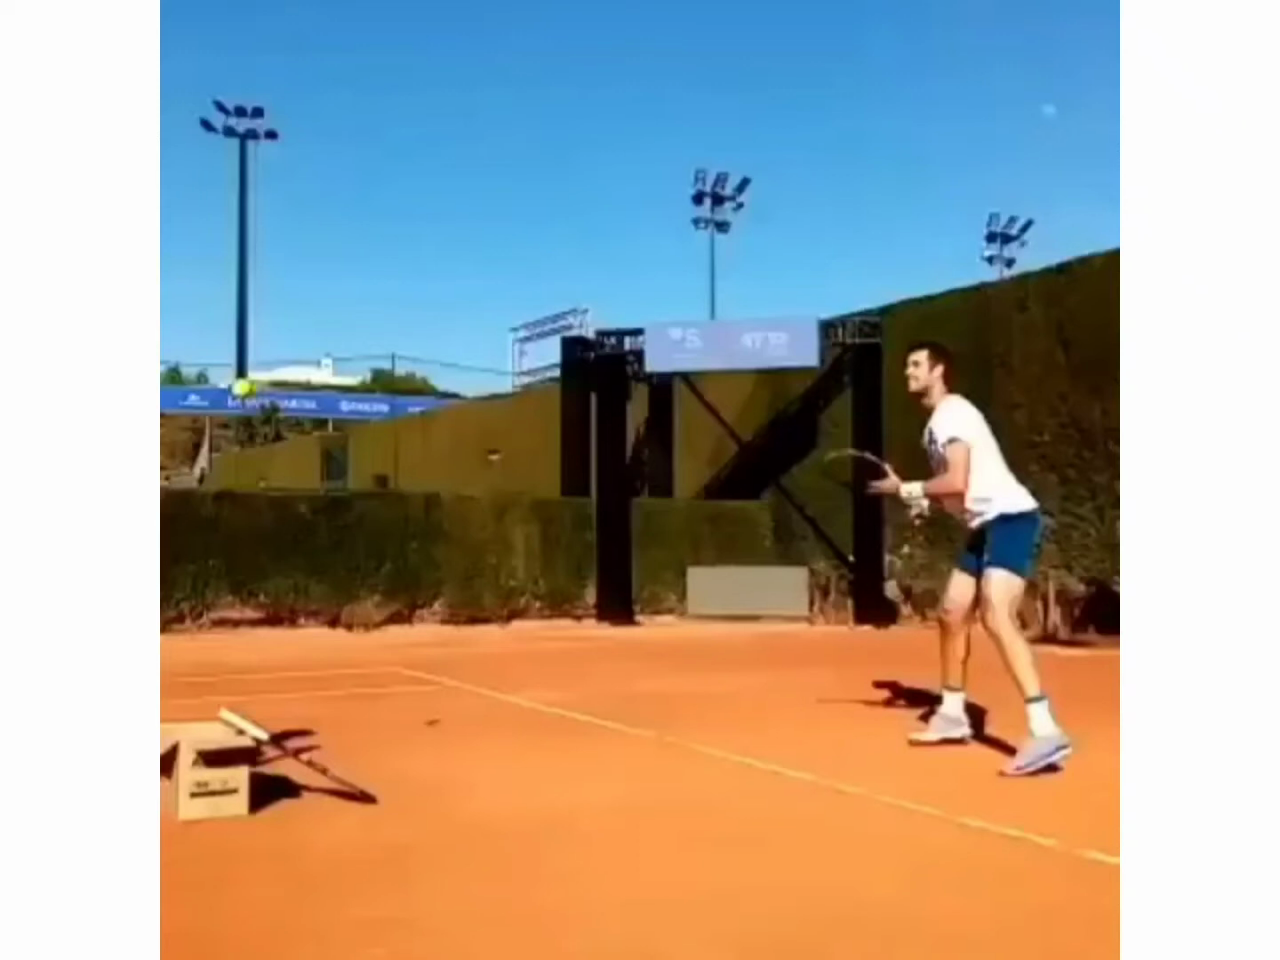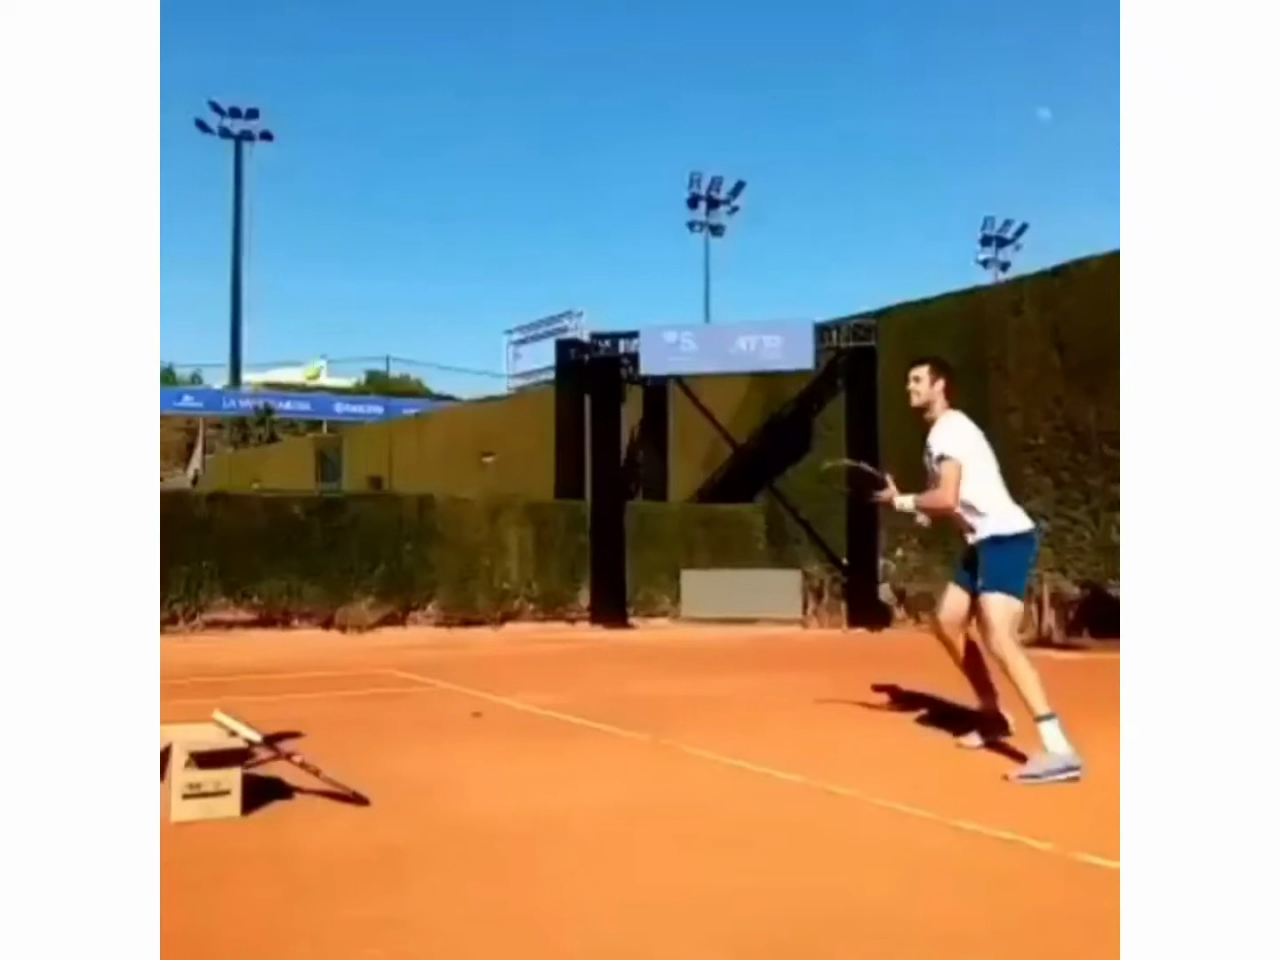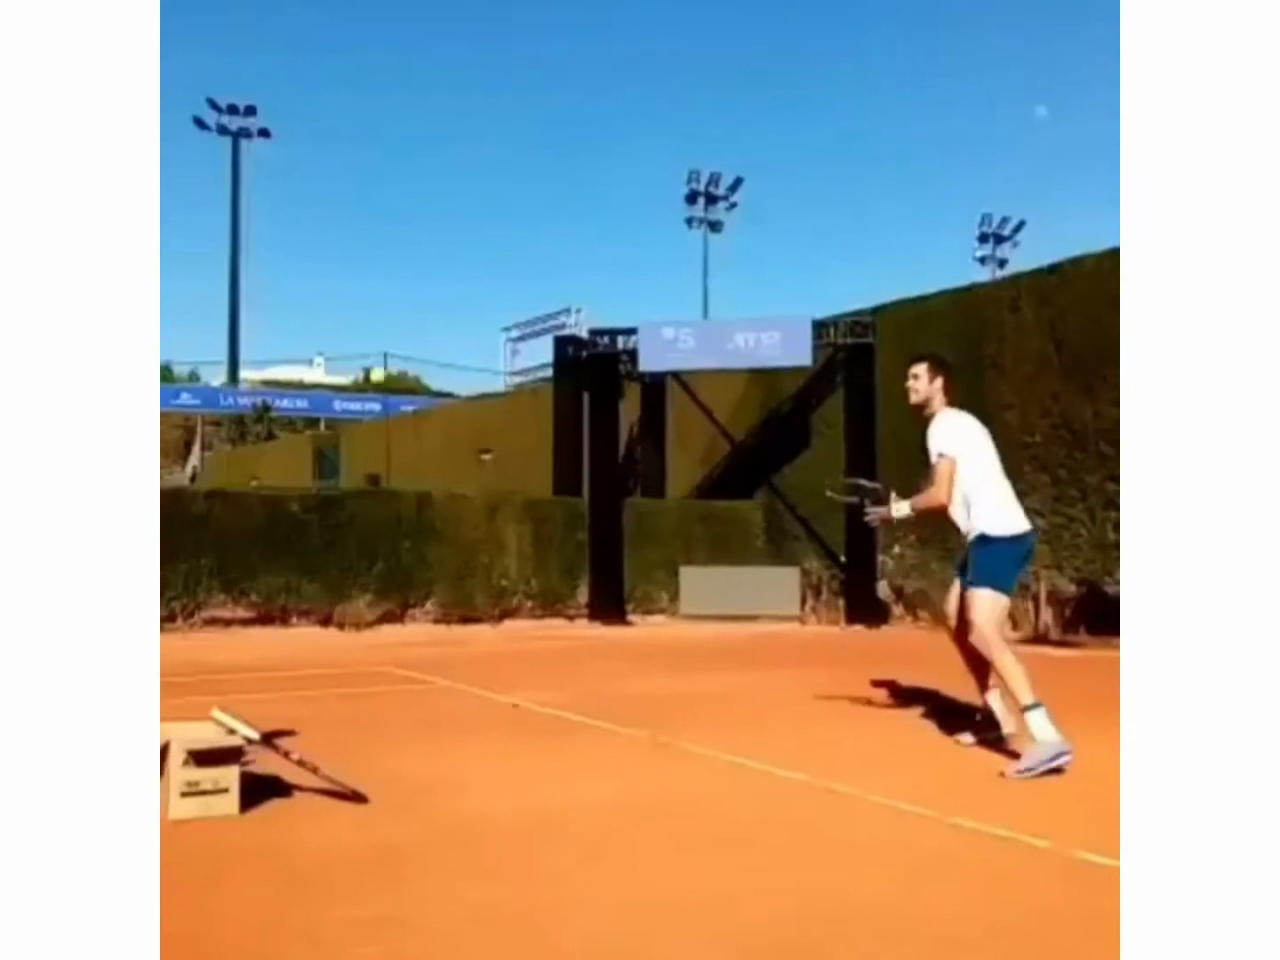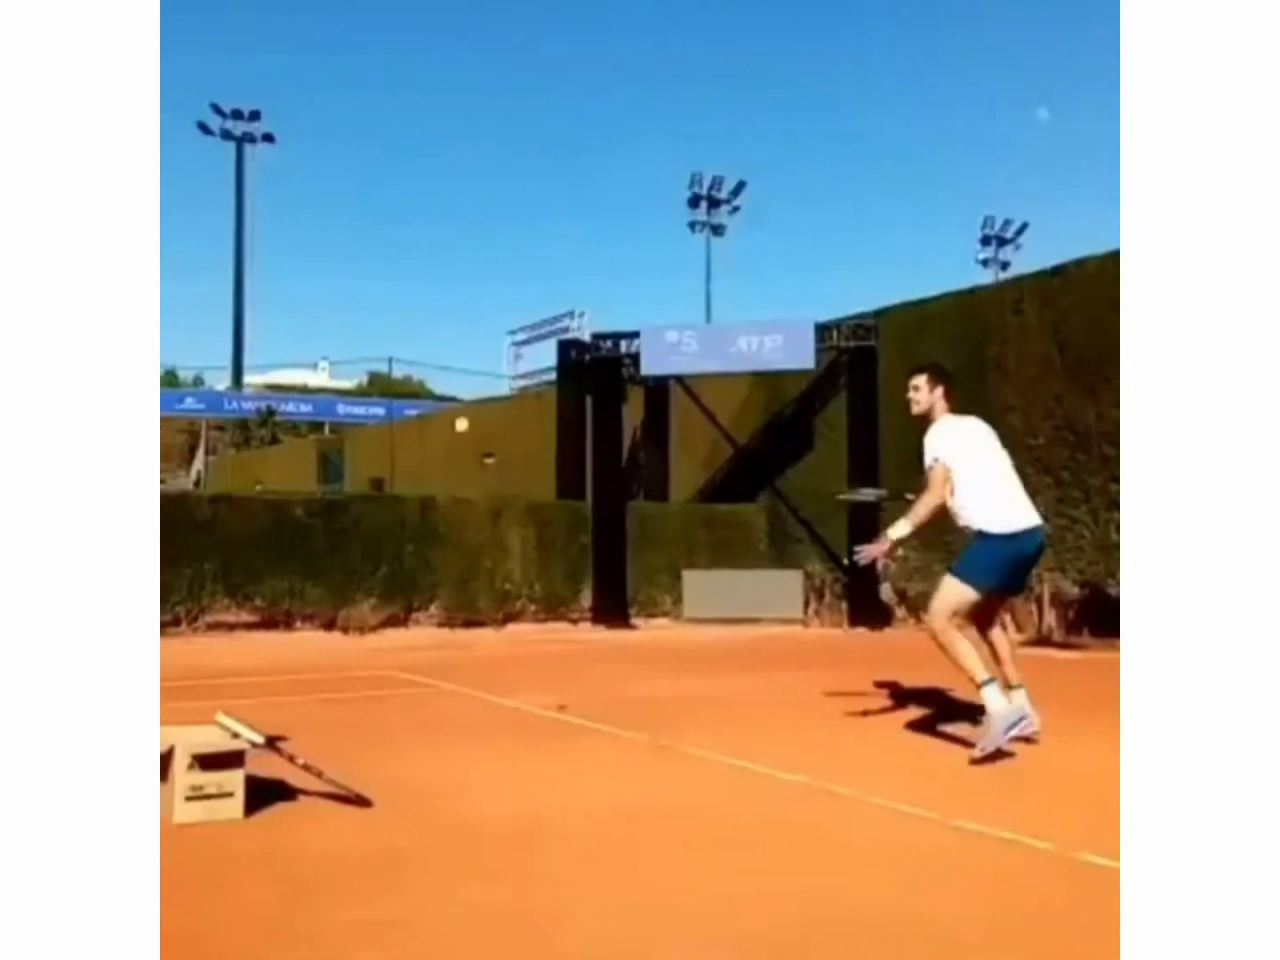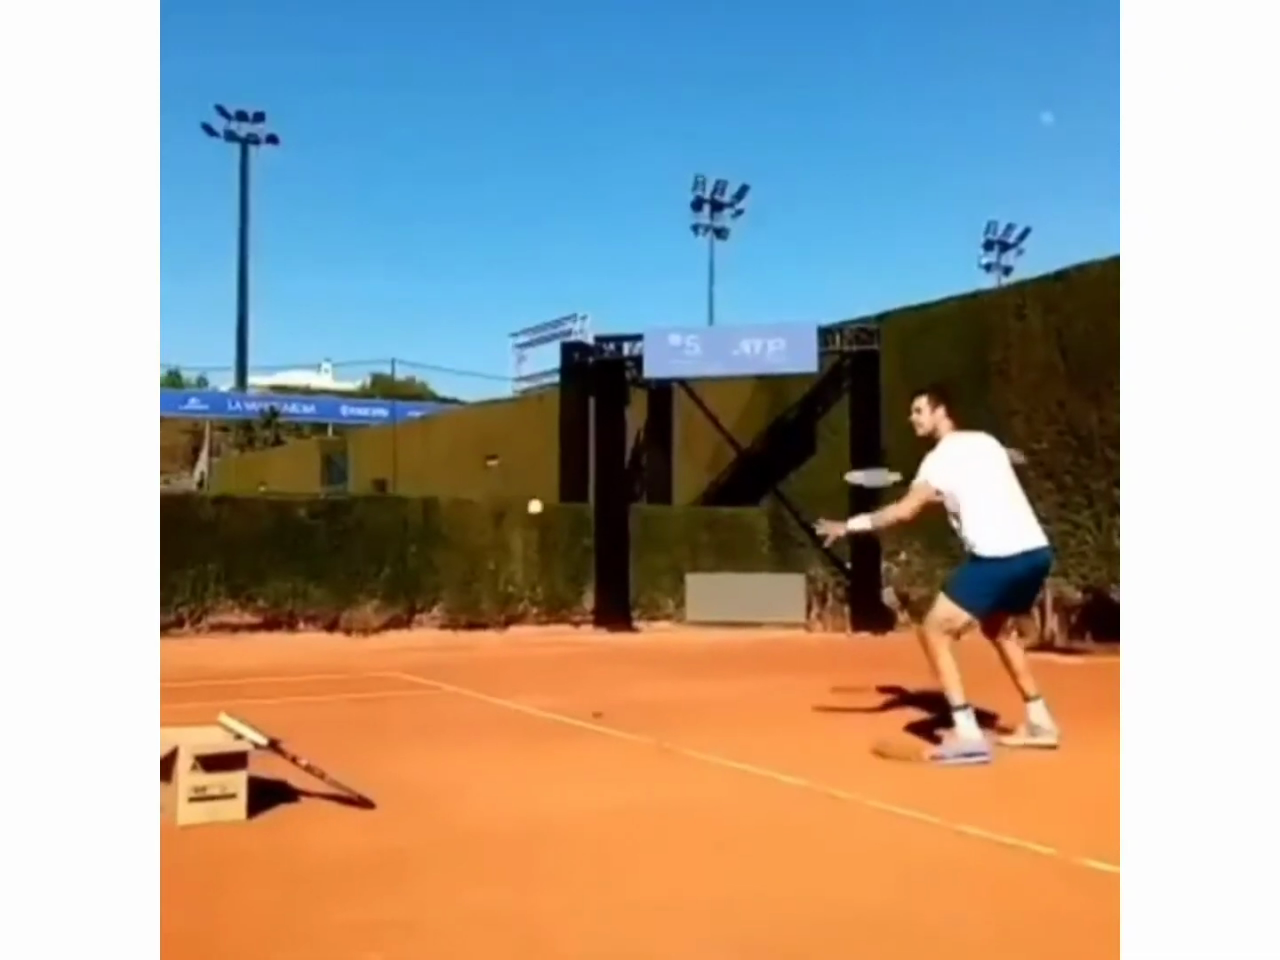
dt=0.3s
person 1, frame 1
left shoulder: (952, 412)
right shoulder: (936, 422)
left elbow: (956, 482)
left wrist: (905, 489)
right wrist: (924, 500)
left hip: (1011, 518)
right hip: (987, 524)
left knee: (997, 617)
right knee: (951, 614)
left ankle: (1046, 732)
right ankle: (952, 714)
person 1, frame 2
left shoulder: (948, 429)
right shoulder: (943, 432)
left elbow: (947, 498)
left wrist: (901, 501)
right wrist: (922, 509)
left hip: (1006, 539)
right hip: (986, 541)
left knee: (999, 640)
right knee: (947, 623)
left ankle: (1058, 751)
right ankle: (993, 716)
person 1, frame 3
left shoulder: (943, 426)
right shoulder: (962, 422)
left elbow: (940, 493)
left wrist: (898, 510)
right wrist: (912, 505)
left hip: (998, 538)
right hip: (1007, 534)
left knee: (985, 638)
right knee: (956, 618)
left ankle: (1047, 739)
right ankle: (996, 716)
person 1, frame 4
left shoulder: (940, 433)
right shoulder: (973, 426)
left elbow: (935, 496)
left wrist: (891, 537)
right wrist: (952, 496)
left hip: (999, 535)
right hip: (1028, 532)
left knee: (939, 620)
right knee: (984, 617)
left ankle: (1000, 708)
right ankle: (1019, 710)
person 1, frame 5
left shoulder: (940, 458)
right shoulder: (985, 442)
left elbow: (905, 510)
left wrist: (847, 526)
left hip: (997, 558)
right hip: (1038, 551)
left knee: (934, 634)
right knee: (1000, 630)
left ankle: (968, 736)
right ankle: (1039, 722)
